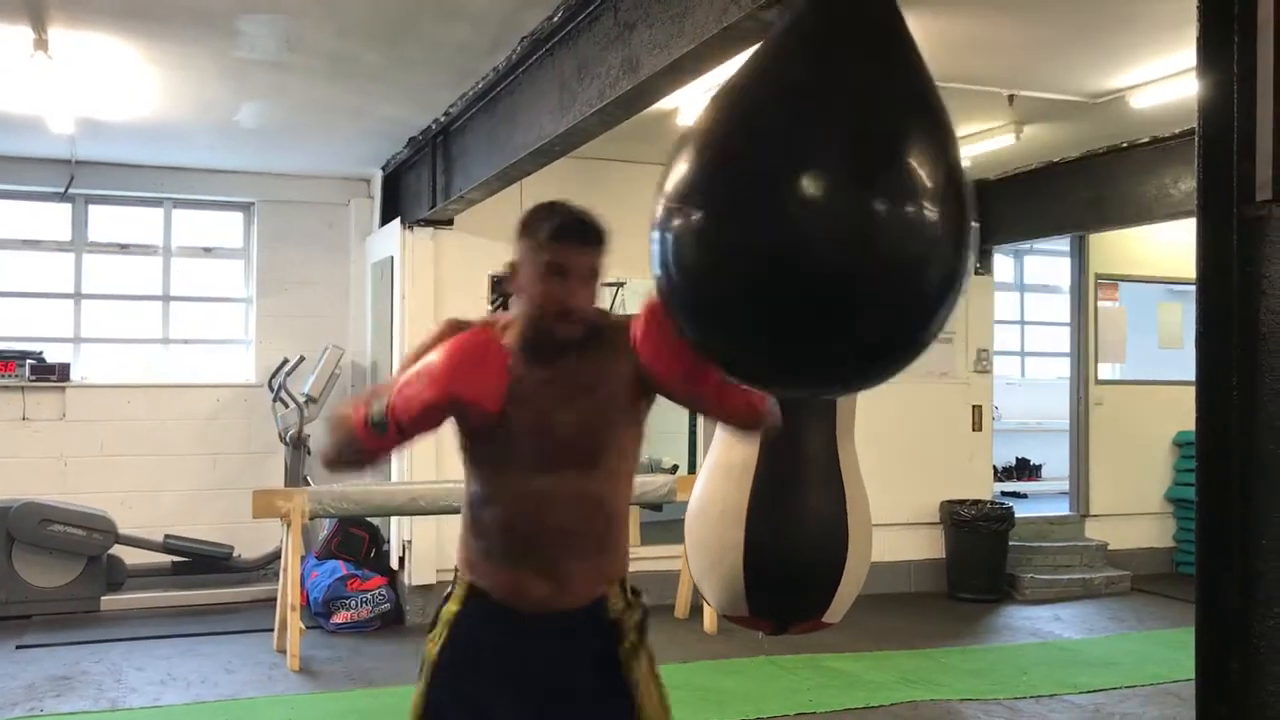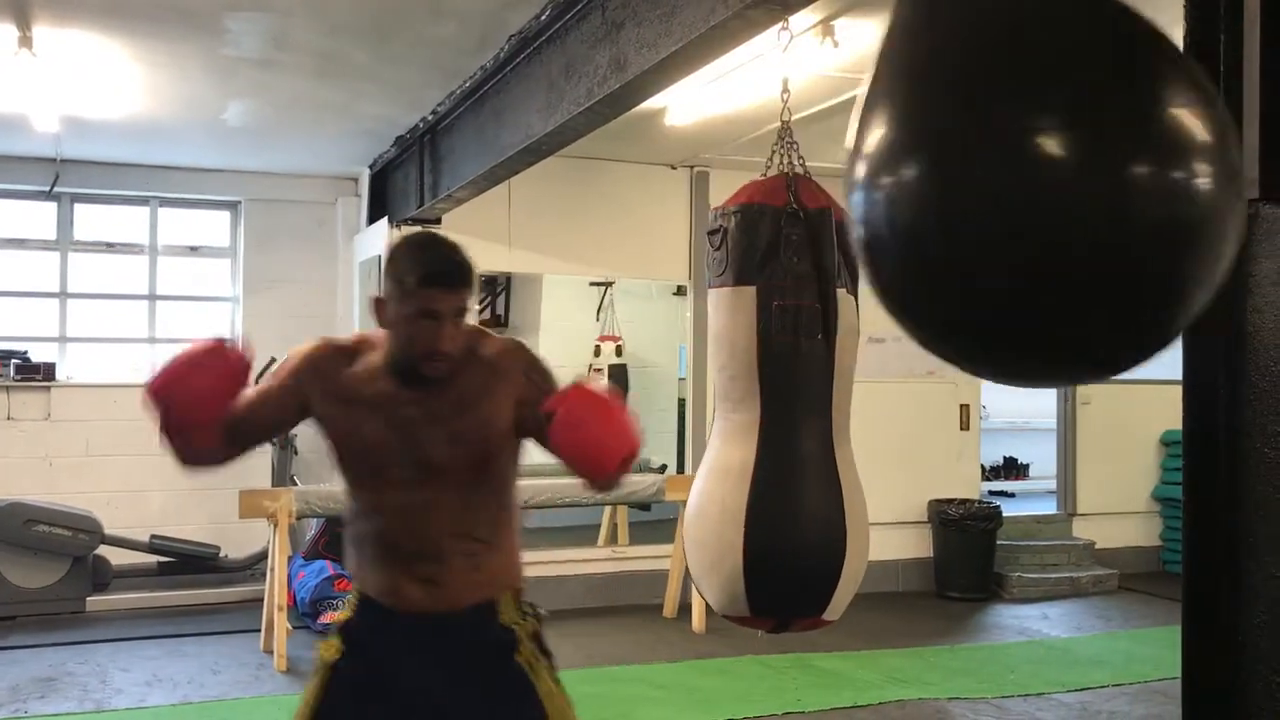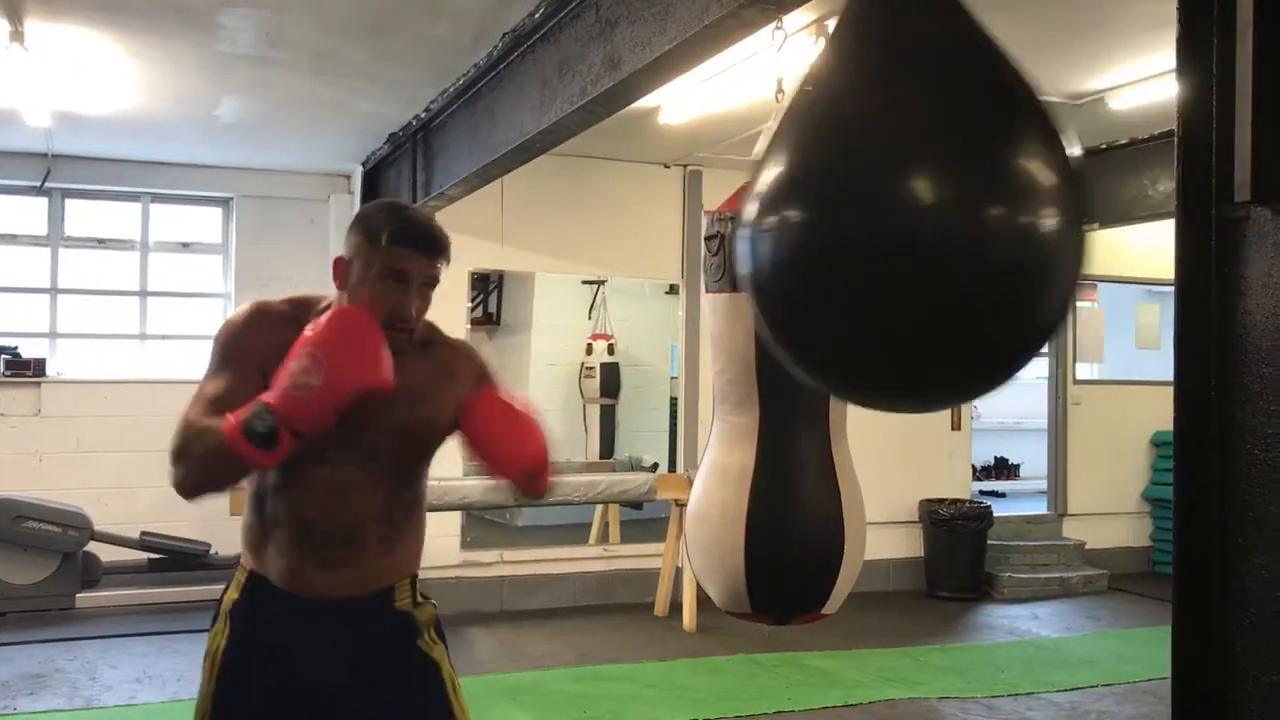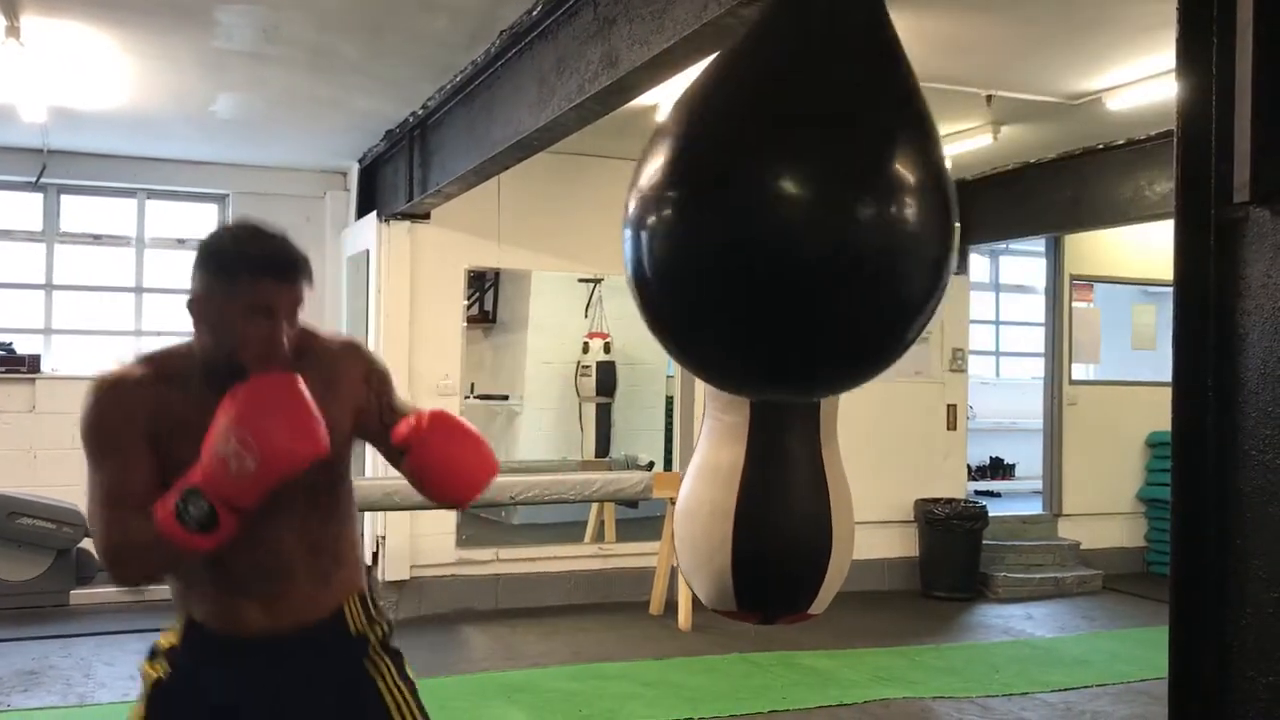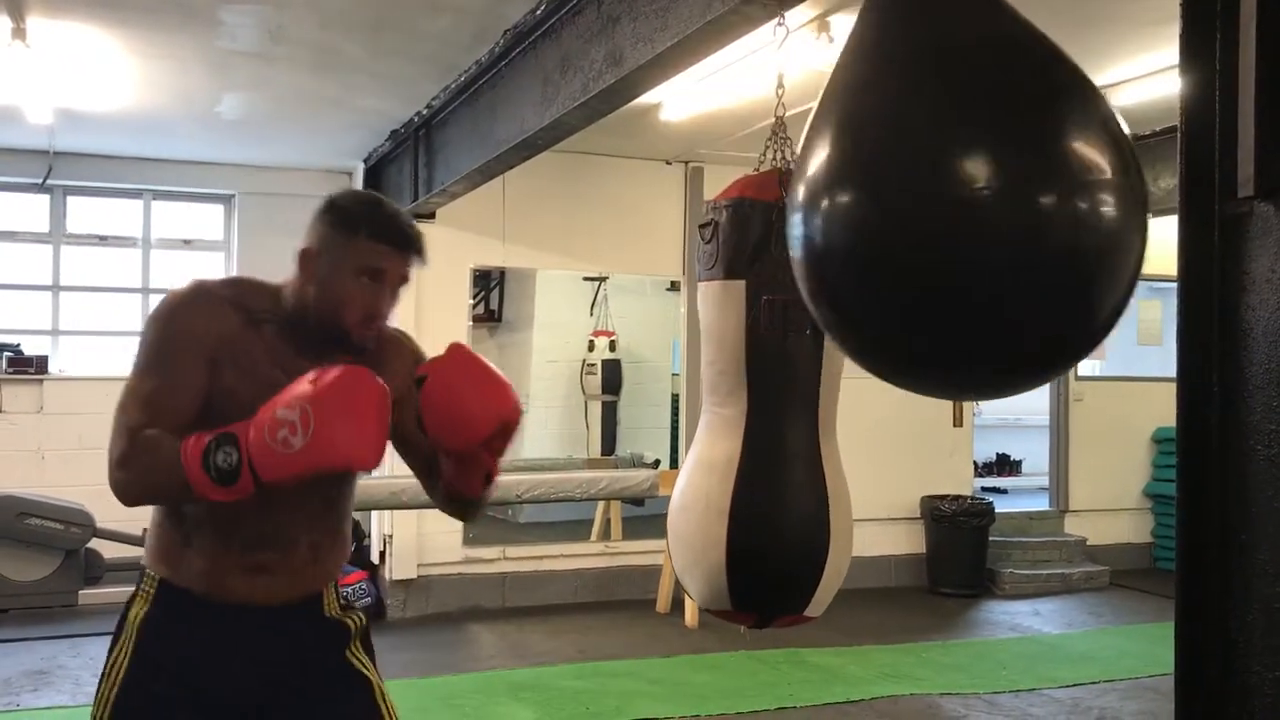
dt=0.5s
person 1, frame 1
left shoulder: (633, 347)
right shoulder: (469, 346)
left elbow: (759, 414)
right elbow: (341, 450)
left wrist: (708, 372)
right wrist: (413, 401)
left hip: (598, 625)
right hip: (482, 625)
person 1, frame 2
left shoulder: (506, 369)
right shoulder: (329, 374)
left elbow: (603, 463)
right elbow: (205, 448)
left wrist: (604, 444)
right wrist: (183, 410)
left hip: (486, 634)
right hip: (376, 631)
person 1, frame 3
left shoulder: (449, 367)
right shoulder: (261, 331)
left elbow: (529, 484)
right elbow: (191, 470)
left wrist: (523, 459)
right wrist: (283, 411)
left hip: (385, 619)
right hip: (262, 615)
person 1, frame 4
left shoulder: (343, 370)
right shoulder: (128, 398)
left elbow: (417, 447)
right elbow: (123, 561)
left wrist: (438, 452)
right wrist: (213, 495)
left hip: (335, 652)
right hip: (205, 661)
person 1, frame 5
left shoulder: (393, 363)
right shoulder: (203, 317)
left elbow: (457, 498)
right elbow: (130, 472)
left wrist: (476, 454)
right wrist: (254, 451)
left hip: (310, 634)
right hip: (177, 628)
